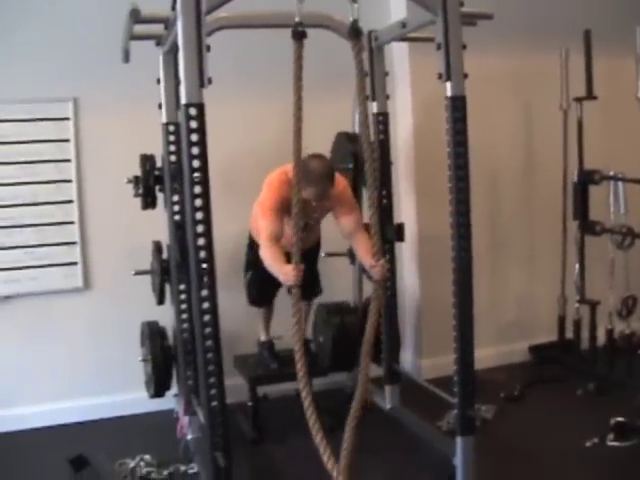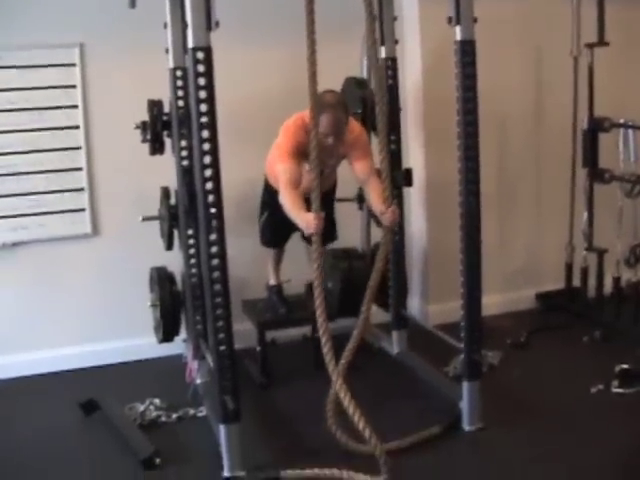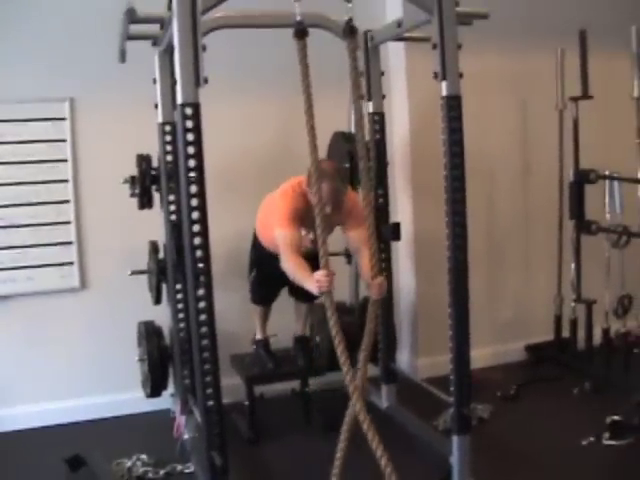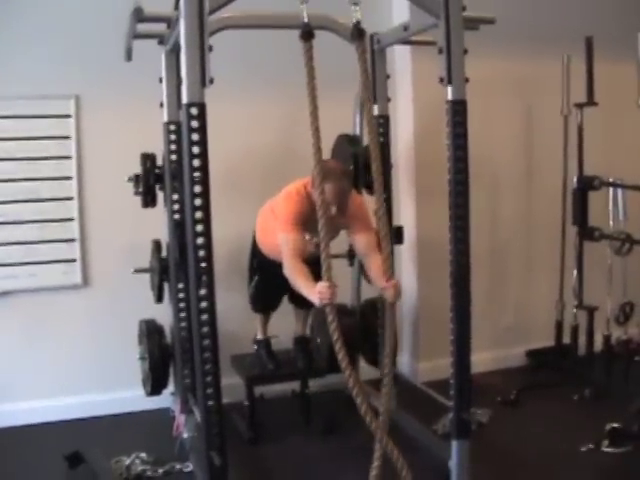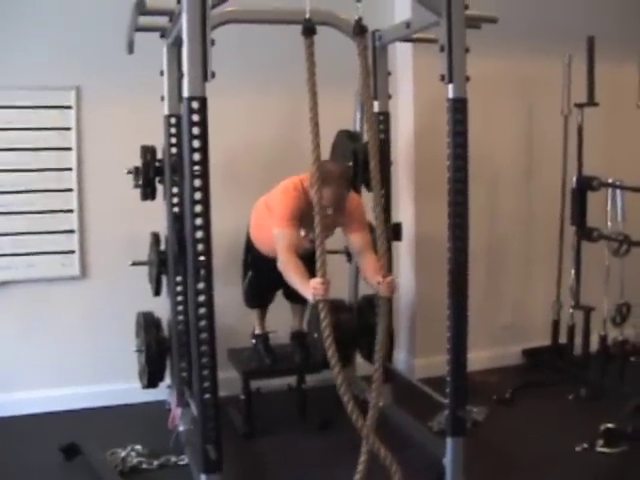
dt=0.4s
person 1, frame 1
left shoulder: (339, 188)
right shoulder: (277, 185)
left elbow: (355, 231)
right elbow: (268, 242)
left wrist: (370, 263)
right wrist: (282, 272)
left hip: (307, 241)
right hip: (266, 239)
left knee: (307, 290)
right knee: (262, 292)
right ankle: (264, 340)
person 1, frame 2
left shoulder: (355, 133)
right shoulder: (293, 130)
left elbow: (368, 178)
right elbow: (288, 189)
left wrist: (382, 210)
right wrist: (303, 220)
left hip: (323, 186)
right hip: (281, 183)
left knee: (320, 233)
right knee: (275, 235)
right ankle: (273, 284)
person 1, frame 3
left shoulder: (350, 202)
right shoulder: (288, 197)
left elbow: (361, 247)
right elbow: (288, 255)
left wrist: (371, 280)
right wrist: (311, 282)
left hip: (311, 243)
right hip: (271, 242)
left knee: (306, 293)
right knee: (263, 293)
left ankle: (301, 337)
right ankle: (260, 338)
person 1, frame 4
left shoulder: (355, 205)
right shoulder: (292, 200)
left elbow: (369, 252)
right elbow: (290, 261)
left wrist: (384, 284)
right wrist: (313, 292)
left hip: (310, 249)
right hip: (270, 248)
left knee: (305, 297)
right knee: (264, 298)
left ankle: (301, 338)
right ankle: (261, 339)
person 1, frame 5
left shoulder: (352, 204)
right shoulder: (289, 195)
left elbow: (363, 251)
right elbow: (285, 255)
left wrist: (378, 280)
right wrist: (307, 289)
left hip: (305, 245)
right hip: (265, 243)
left knee: (300, 290)
right knee: (259, 293)
left ankle: (298, 332)
right ankle: (259, 333)
